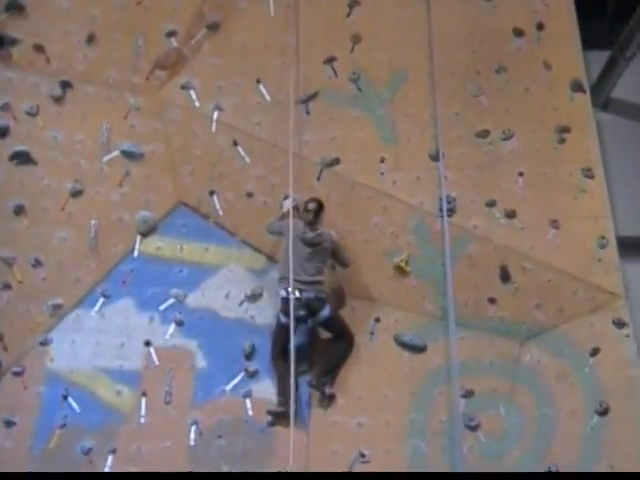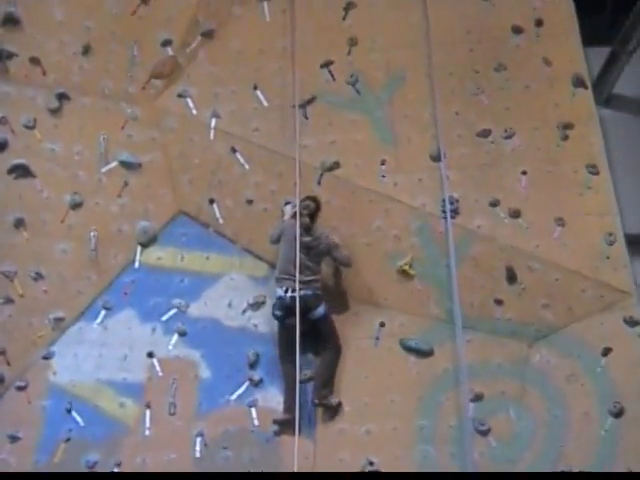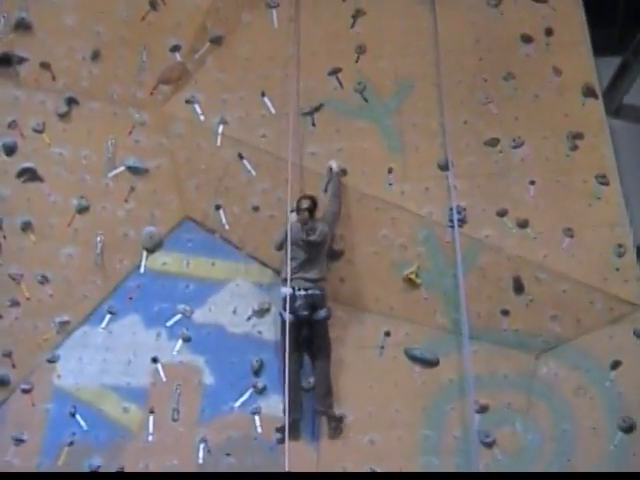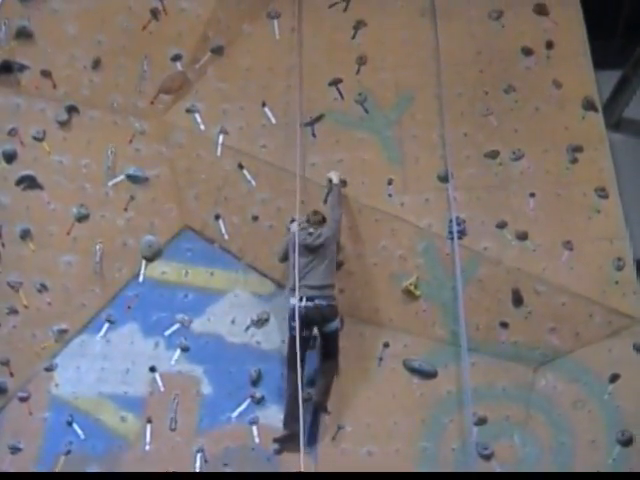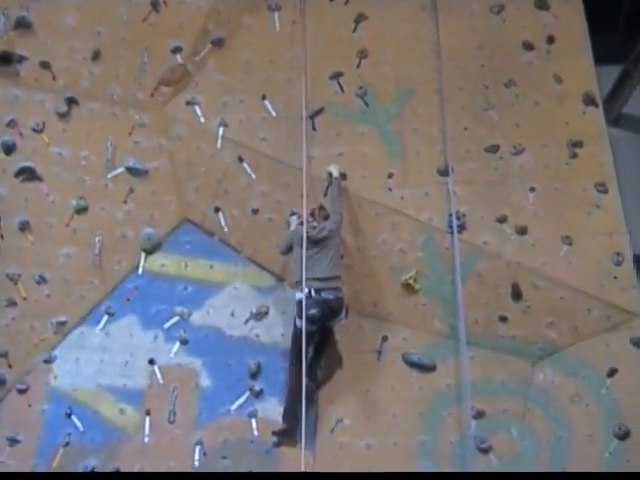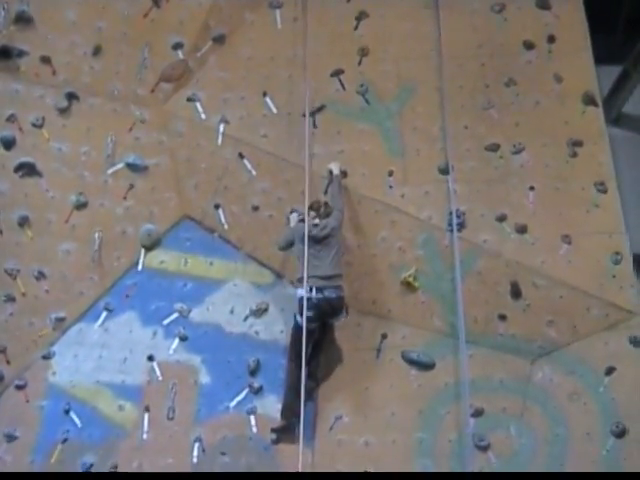
dt=0.5s
person 1, frame 1
left shoulder: (292, 227)
right shoulder: (328, 238)
left elbow: (271, 228)
right elbow: (345, 263)
left wrist: (285, 211)
left hip: (291, 298)
right hip: (316, 299)
left knee: (278, 354)
right knee: (345, 339)
left ankle: (285, 405)
right ankle: (323, 380)
person 1, frame 2
left shoulder: (288, 228)
right shoulder: (325, 240)
left elbow: (273, 239)
right elbow: (347, 261)
left wrist: (286, 217)
left hip: (286, 298)
right hip: (312, 298)
left knee: (288, 357)
right knee: (331, 348)
left ankle: (290, 411)
right ankle: (322, 395)
person 1, frame 3
left shoulder: (292, 230)
right shoulder: (326, 229)
left elbow: (277, 246)
right elbow: (335, 201)
right wrist: (335, 173)
left hip: (292, 298)
right hip: (317, 298)
left knee: (292, 358)
right knee: (321, 356)
left ankle: (293, 418)
right ankle: (325, 406)
person 1, frame 4
left shoulder: (294, 239)
right shoulder: (330, 235)
left elbow: (281, 257)
right elbow: (335, 211)
right wrist: (336, 184)
left hip: (300, 307)
right hip: (326, 307)
left knee: (294, 370)
right knee: (330, 355)
left ankle: (291, 430)
right ankle: (321, 396)
person 1, frame 5
left shoulder: (298, 233)
right shoulder: (333, 228)
left elbow: (283, 249)
right elbow: (336, 204)
right wrist: (335, 177)
left hip: (307, 301)
right hip: (334, 300)
left knee: (296, 364)
right knee: (324, 333)
left ankle: (290, 425)
right ankle: (314, 374)
person 1, frame 6
left shoulder: (299, 229)
right shoulder: (335, 225)
left elbow: (282, 245)
right elbow: (337, 201)
right wrist: (336, 174)
left hip: (310, 298)
right hip: (335, 299)
left knee: (295, 360)
right knee: (324, 327)
left ankle: (289, 422)
right ankle: (312, 374)
